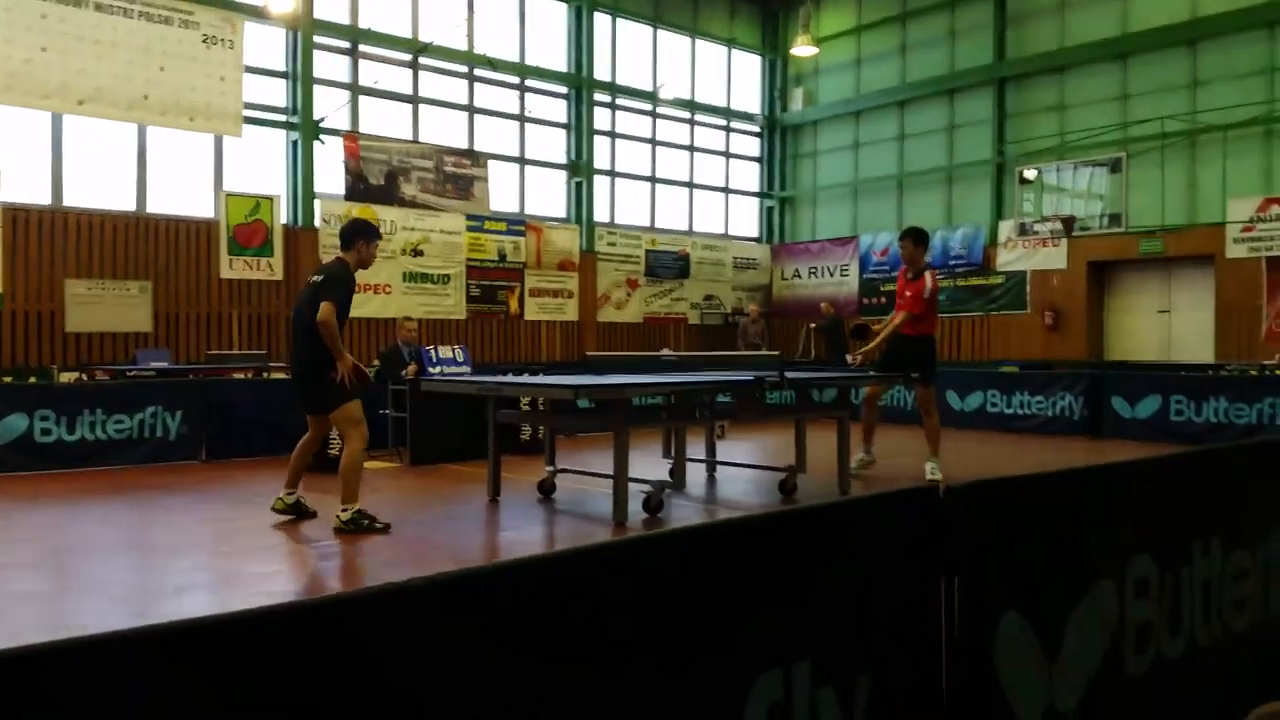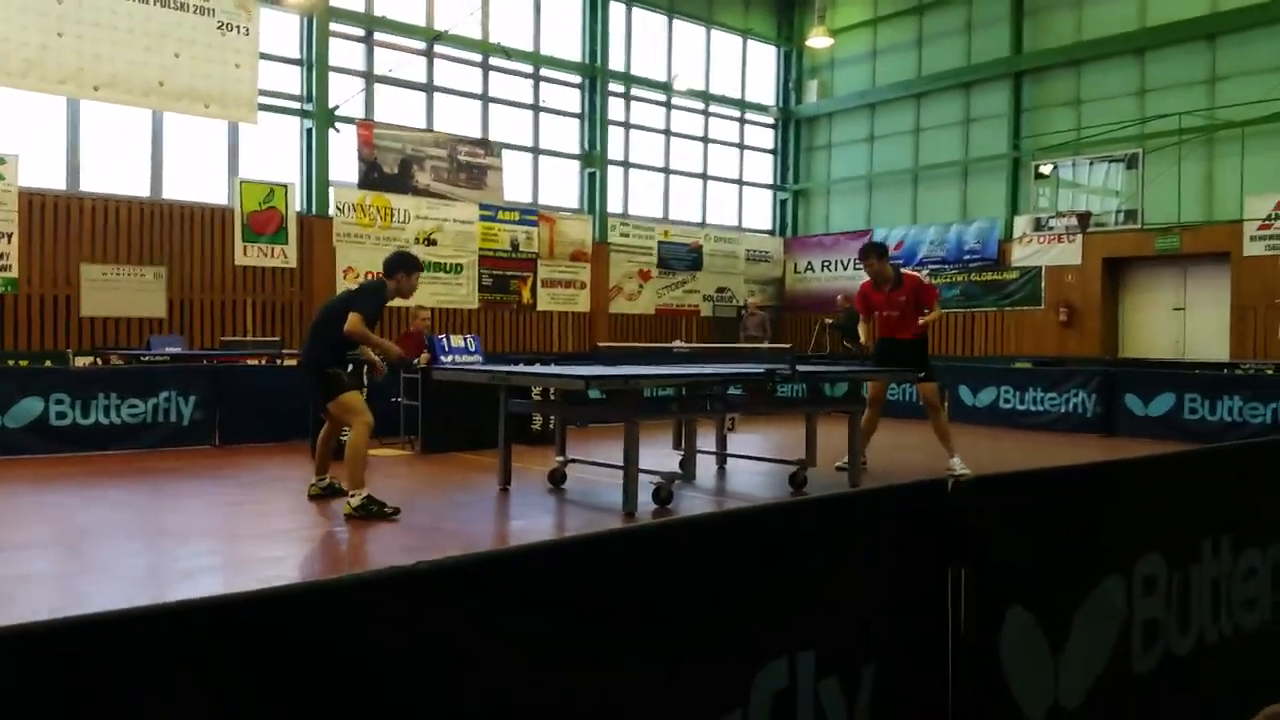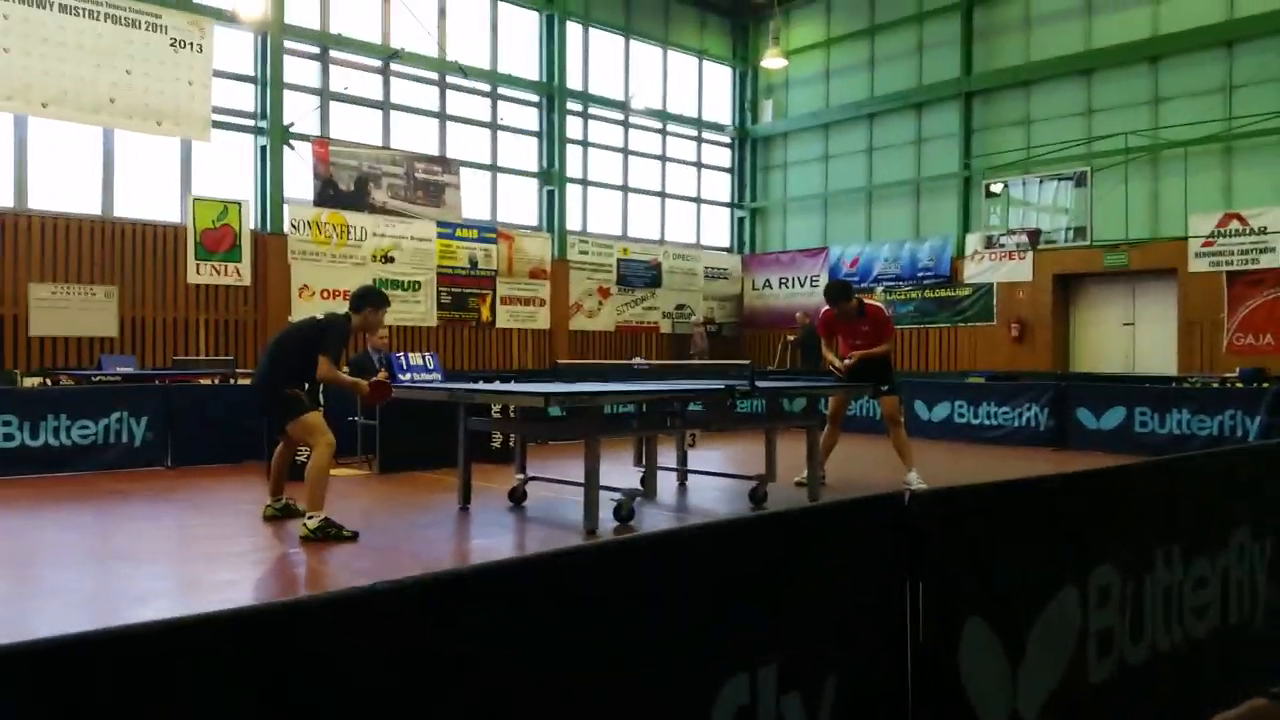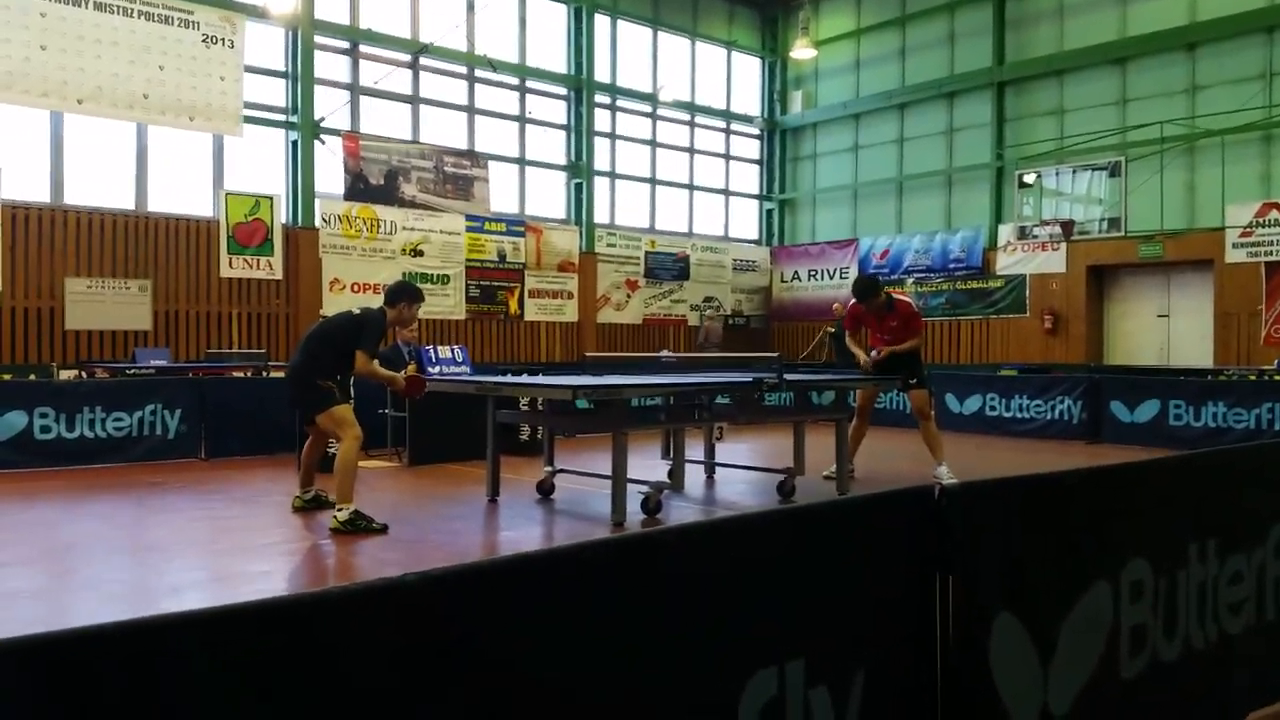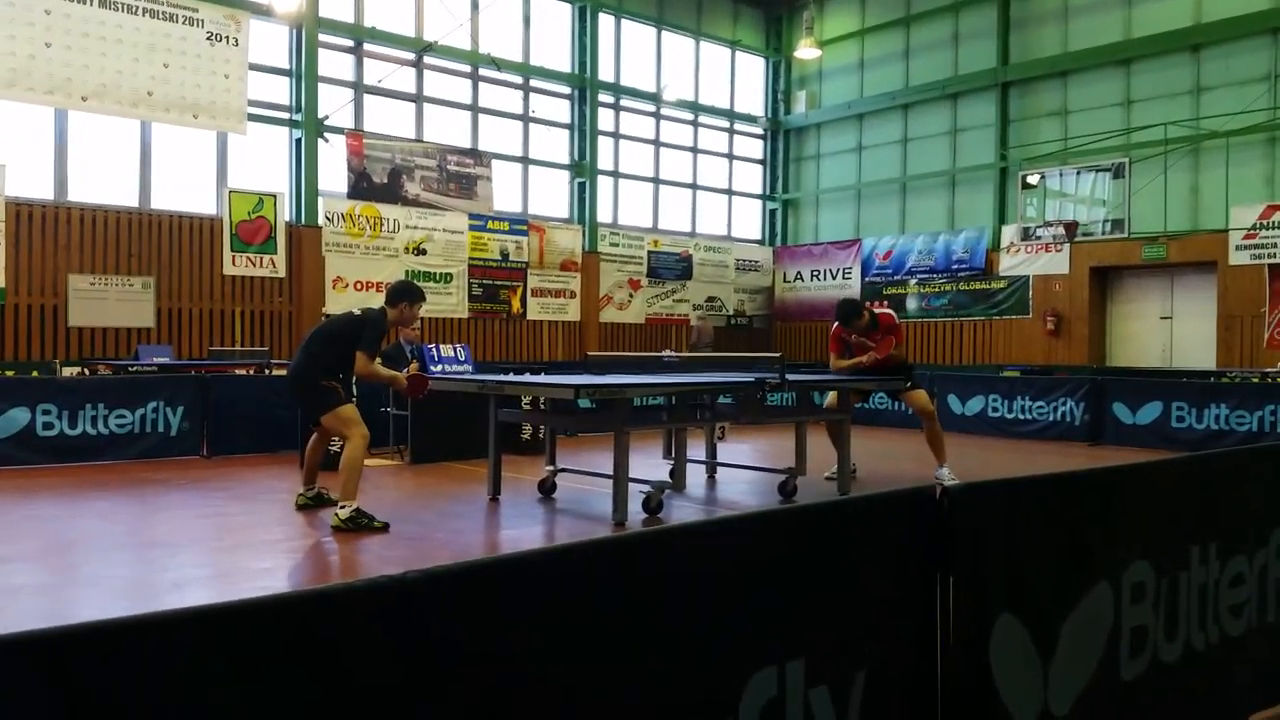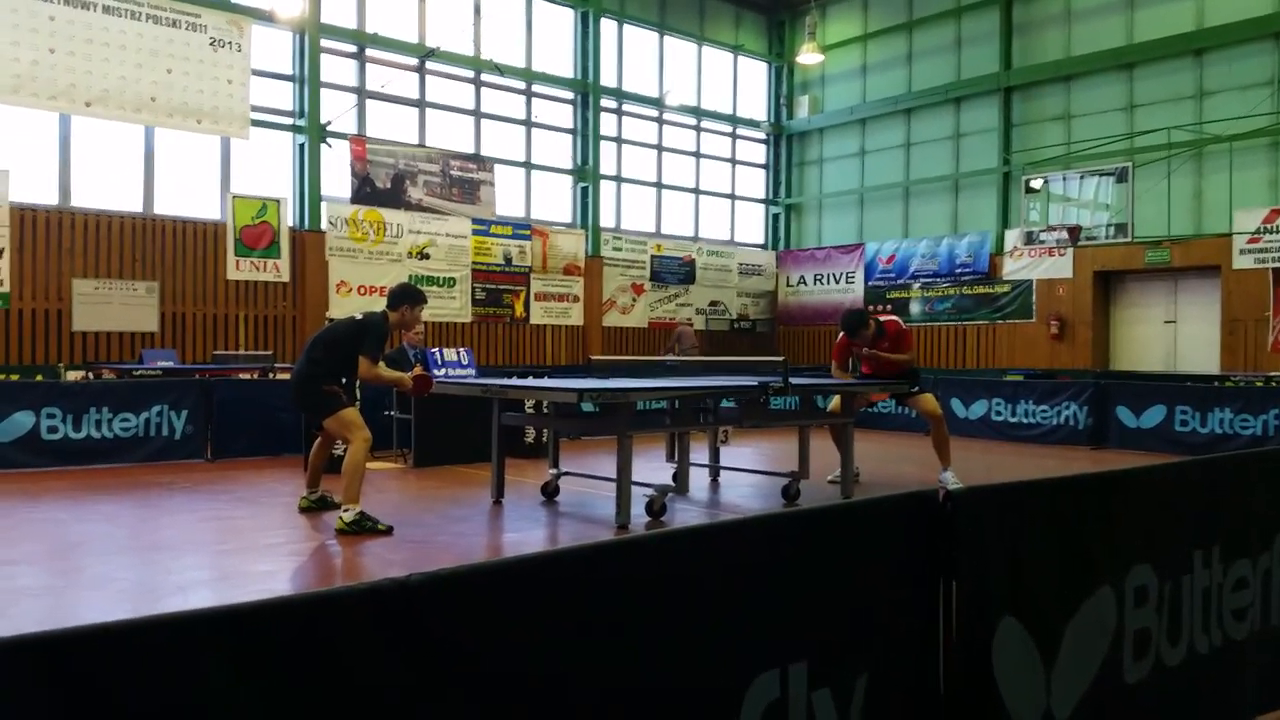
dt=0.7s
person 1, frame 1
left shoulder: (326, 271)
right shoulder: (342, 275)
left elbow: (304, 316)
right elbow: (324, 318)
right wrist: (341, 356)
left hip: (305, 365)
right hip: (321, 368)
left knee: (318, 432)
right knee: (357, 433)
left ankle: (288, 497)
right ankle: (348, 514)
person 1, frame 2
left shoulder: (371, 290)
right shoulder: (374, 292)
right elbow: (352, 328)
left wrist: (371, 356)
right wrist: (384, 346)
left hip: (318, 359)
right hip: (323, 361)
left knee: (335, 420)
right knee: (362, 421)
left ankle: (321, 482)
right ankle: (358, 499)
person 1, frame 3
left shoulder: (334, 323)
right shoulder: (339, 327)
left elbow: (321, 370)
right elbow: (324, 374)
left wrist: (355, 384)
right wrist: (354, 383)
left hip: (271, 380)
right hip: (279, 384)
left knee: (290, 440)
right knee: (324, 443)
left ankle: (276, 504)
right ankle: (314, 522)
person 1, frame 4
left shoulder: (369, 317)
right shoulder: (375, 322)
left elbow: (360, 362)
right elbow: (362, 368)
left wrist: (390, 377)
right wrist: (391, 377)
left hip: (303, 373)
right hip: (312, 377)
left knee: (321, 433)
right knee: (351, 436)
left ankle: (306, 495)
right ankle: (344, 514)
person 1, frame 5
left shoulder: (371, 318)
right shoulder: (376, 322)
left elbow: (362, 363)
right elbow: (362, 369)
left wrist: (394, 376)
right wrist: (392, 378)
left hip: (305, 373)
right hip: (314, 377)
left knee: (325, 431)
right knee: (357, 435)
left ankle: (308, 493)
right ankle: (346, 512)
person 1, frame 6
left shoulder: (373, 321)
right shoulder: (378, 326)
left elbow: (367, 365)
right elbow: (366, 373)
left wrist: (401, 377)
right wrist: (398, 379)
left hip: (310, 377)
right hip: (317, 382)
left knee: (329, 435)
right knee: (360, 438)
left ankle: (312, 496)
right ankle: (350, 515)
person 2, frame 1
left shoulder: (926, 282)
right shoulder: (903, 272)
left elbow: (904, 320)
left wrist: (870, 348)
right wrist: (881, 328)
left hip: (919, 344)
right hip: (895, 341)
left knee: (925, 405)
right knee: (869, 396)
left ankle: (933, 462)
right ankle: (866, 452)
person 2, frame 2
left shoulder: (915, 281)
right shoulder: (865, 289)
left elbow: (936, 310)
right elbow: (864, 320)
left wrist: (927, 320)
right wrist: (863, 337)
left hip: (914, 345)
right hip: (886, 344)
left knee: (932, 403)
right knee: (873, 401)
left ankle: (953, 458)
right ankle: (857, 455)
person 2, frame 3
left shoulder: (877, 311)
right shoulder: (827, 315)
left elbow: (889, 345)
right elbow: (826, 346)
left wrist: (864, 354)
right wrist: (834, 360)
left hip: (877, 363)
right hip: (848, 364)
left knee: (893, 418)
right knee: (833, 417)
left ankle: (911, 473)
person 2, frame 4
left shoulder: (905, 305)
right shoulder: (855, 308)
left elbow: (918, 340)
right elbow: (849, 338)
left wrist: (891, 350)
right wrist: (860, 354)
left hip: (906, 356)
right hip: (877, 356)
left knee: (923, 412)
right knee: (861, 410)
left ankle: (941, 467)
right ankle: (846, 464)
person 2, frame 5
left shoulder: (888, 318)
right shoulder: (839, 329)
left elbow: (899, 356)
right elbow: (835, 365)
left wrist: (868, 345)
right wrist: (862, 359)
left hip: (894, 370)
right hip: (862, 371)
left knee: (927, 410)
right knee: (830, 408)
left ankle: (942, 468)
person 2, frame 6
left shoulder: (895, 325)
right shoulder: (845, 337)
left elbow: (910, 360)
right elbow: (837, 370)
left wrist: (878, 355)
left hip: (901, 375)
right hip: (869, 377)
left knee: (935, 414)
right knee: (834, 412)
left ankle: (946, 472)
